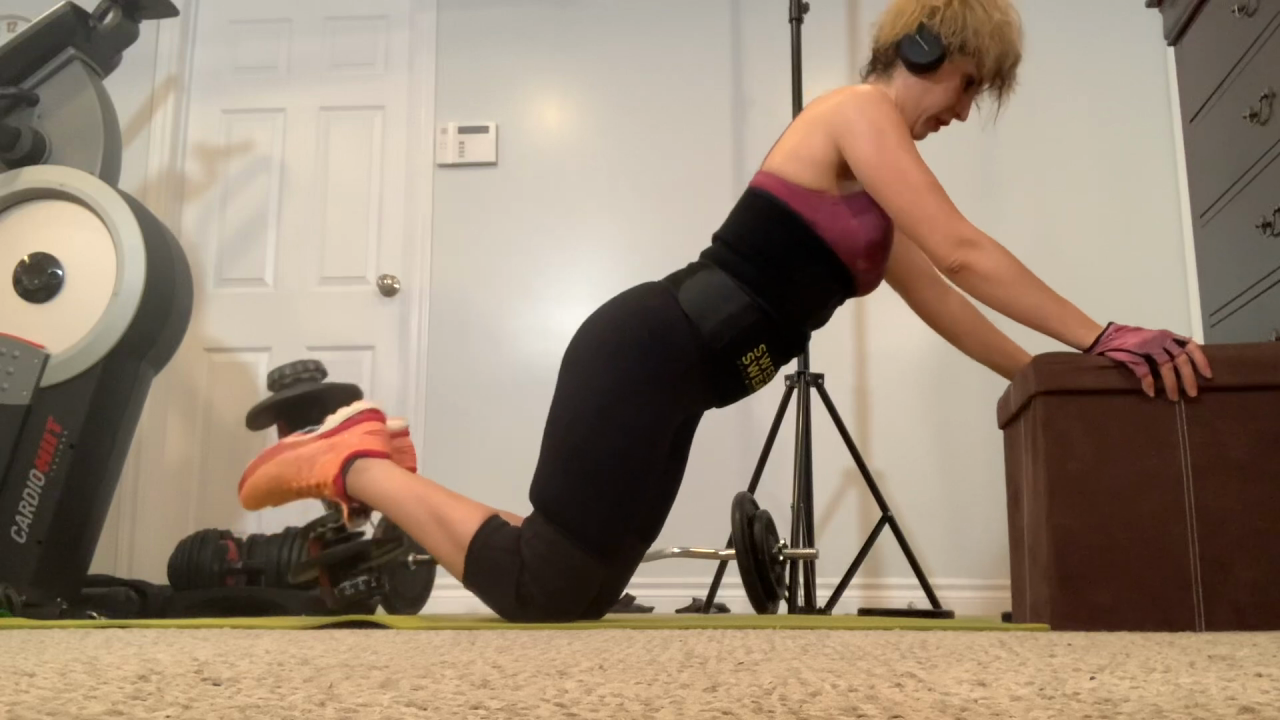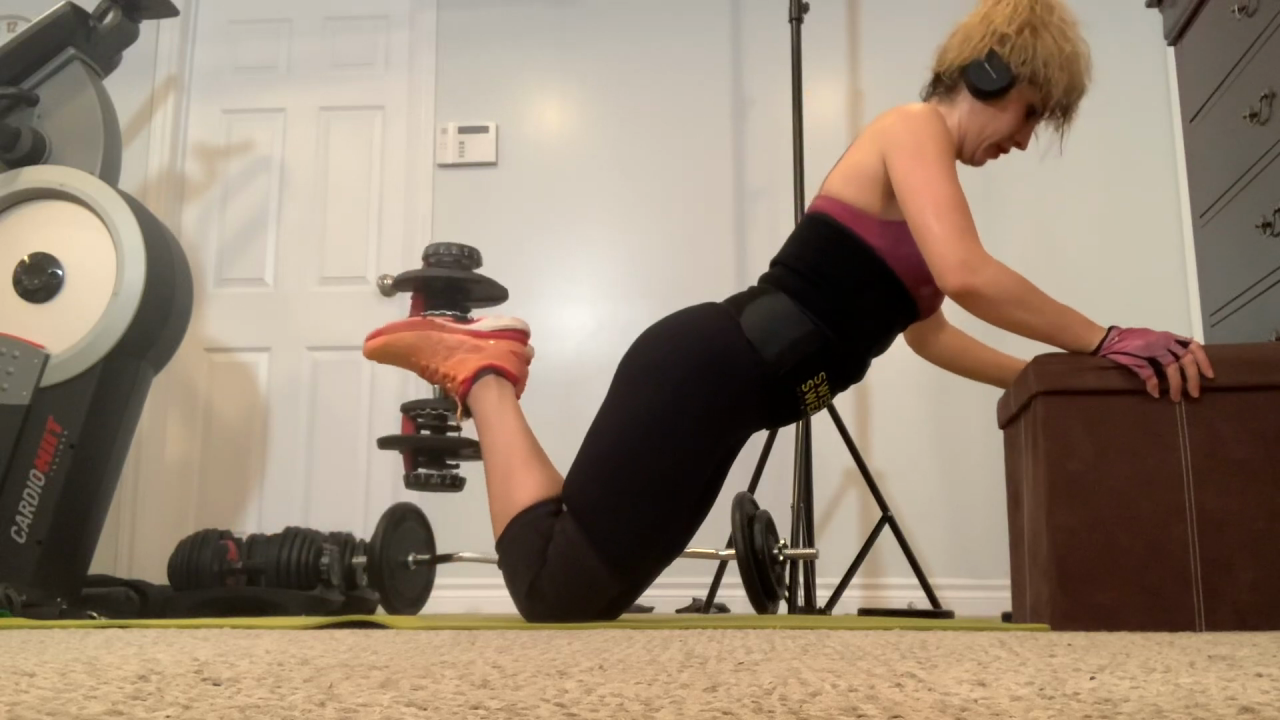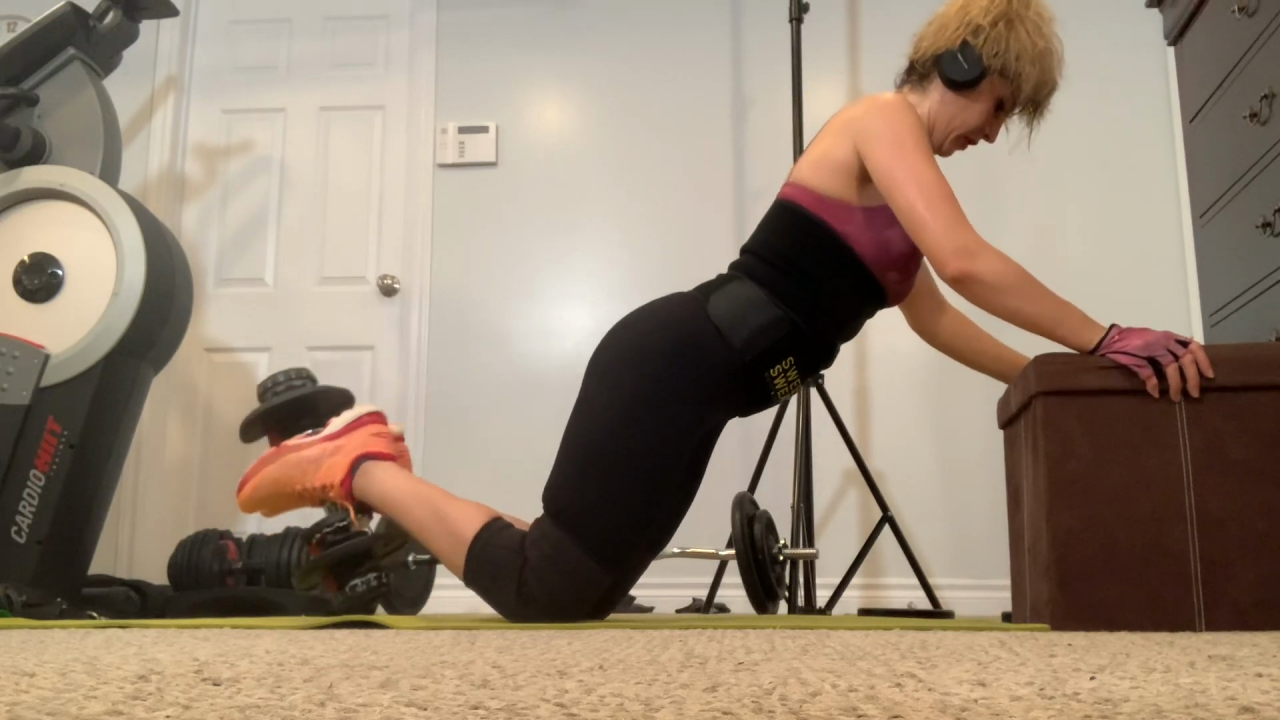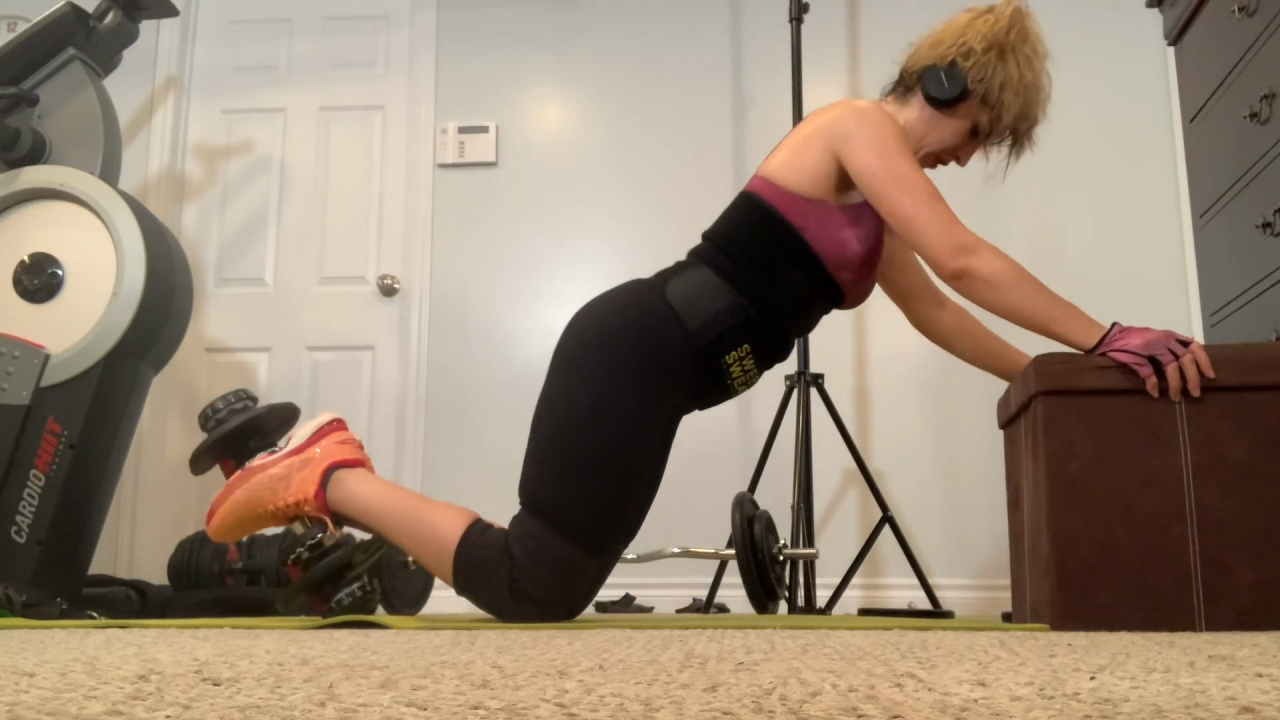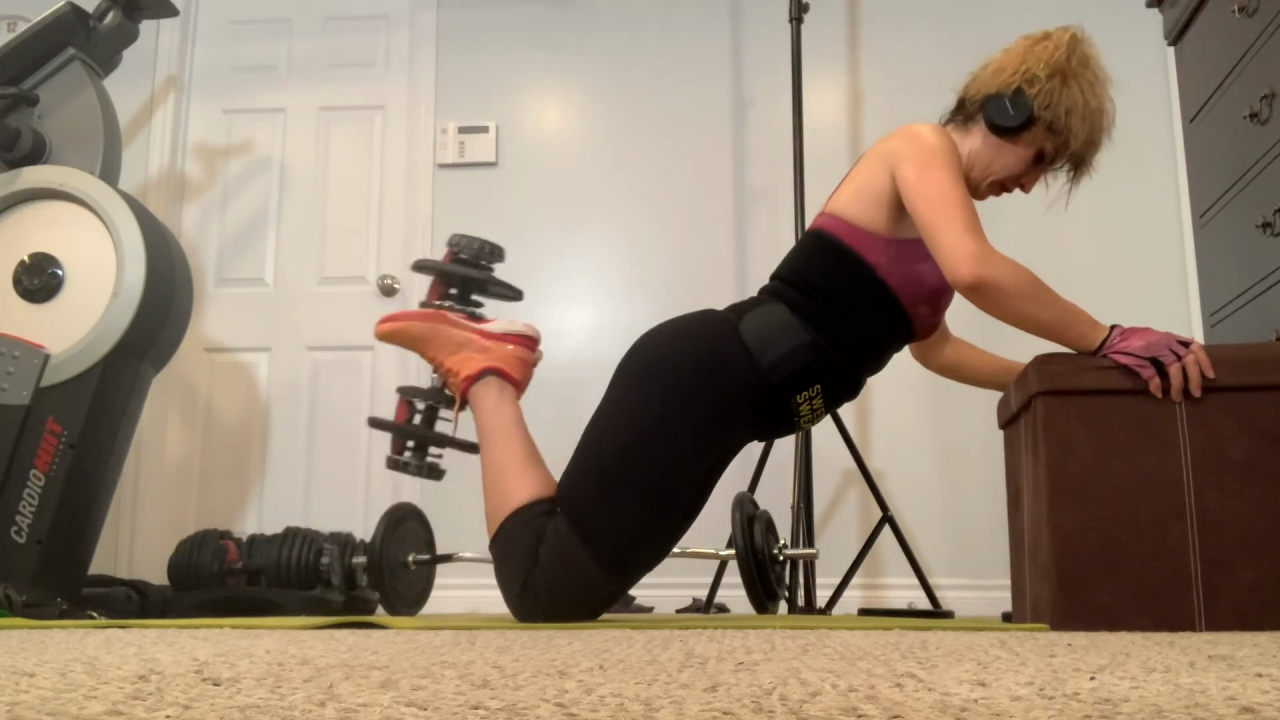
dt=1s
person 1, frame 1
left shoulder: (870, 184)
right shoulder: (857, 114)
left elbow: (936, 297)
right elbow: (963, 253)
right wrist: (1100, 338)
left hip: (669, 377)
right hip: (647, 356)
left knee: (576, 595)
right knee: (541, 595)
left ankle: (375, 466)
right ankle: (353, 462)
person 1, frame 2
left shoulder: (919, 167)
right shoulder: (913, 129)
left elbow: (929, 332)
right elbow: (968, 277)
right wrist: (1106, 342)
left hip: (721, 390)
right hip: (702, 374)
left knee: (592, 593)
right knee: (559, 594)
left ankle: (485, 377)
right ankle: (481, 371)
person 1, frame 3
left shoulder: (896, 170)
right shoulder: (883, 118)
left elbow: (934, 313)
right elbow: (965, 261)
right wrist: (1104, 340)
left hip: (690, 381)
right hip: (675, 366)
left knee: (577, 590)
right knee: (546, 594)
left ankle: (380, 476)
right ankle: (358, 465)
person 1, frame 4
left shoulder: (872, 201)
right shoulder: (858, 126)
left elbow: (933, 310)
right elbow: (961, 260)
right wrist: (1106, 338)
left hip: (654, 372)
right hip: (633, 352)
left knee: (546, 582)
right knee: (533, 589)
left ankle: (344, 488)
right ankle: (326, 477)
person 1, frame 5
left shoulder: (934, 204)
right shoulder: (919, 147)
left elbow: (932, 345)
right elbow: (977, 273)
right wrist: (1106, 340)
left hip: (720, 390)
right hip: (701, 378)
left knee: (568, 583)
right knee: (548, 590)
left ankle: (490, 370)
right ankle: (485, 367)
